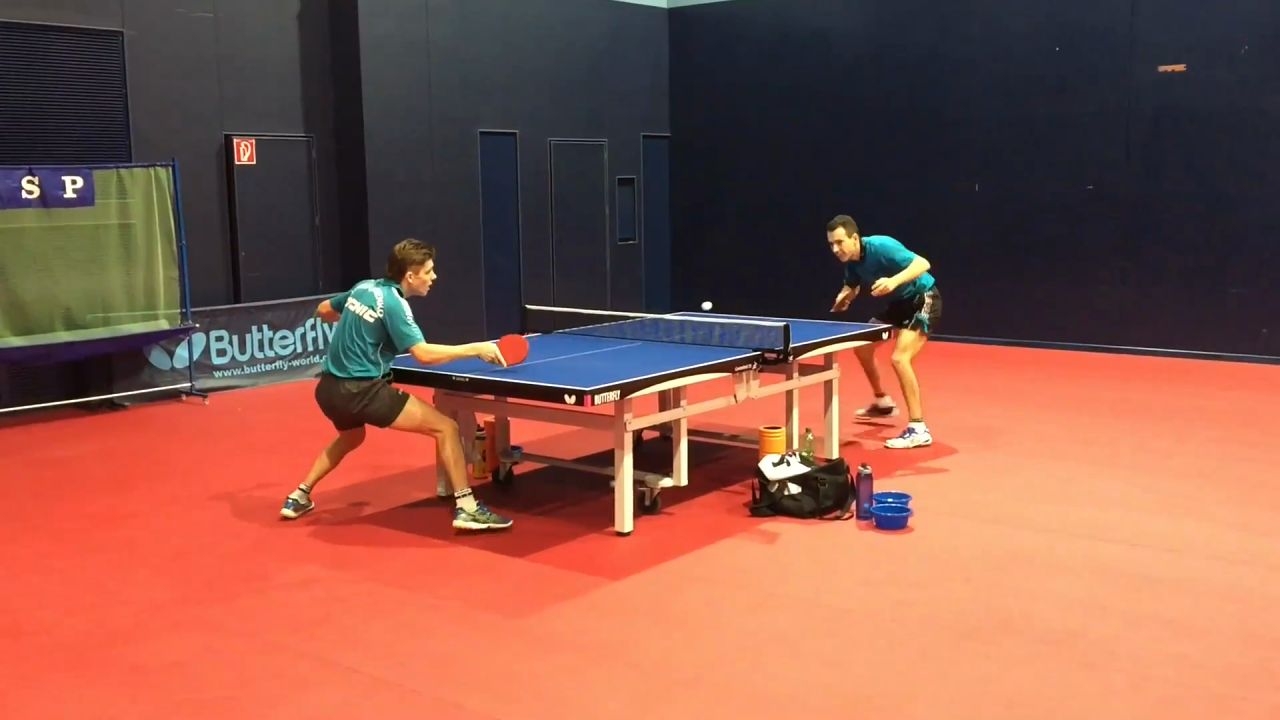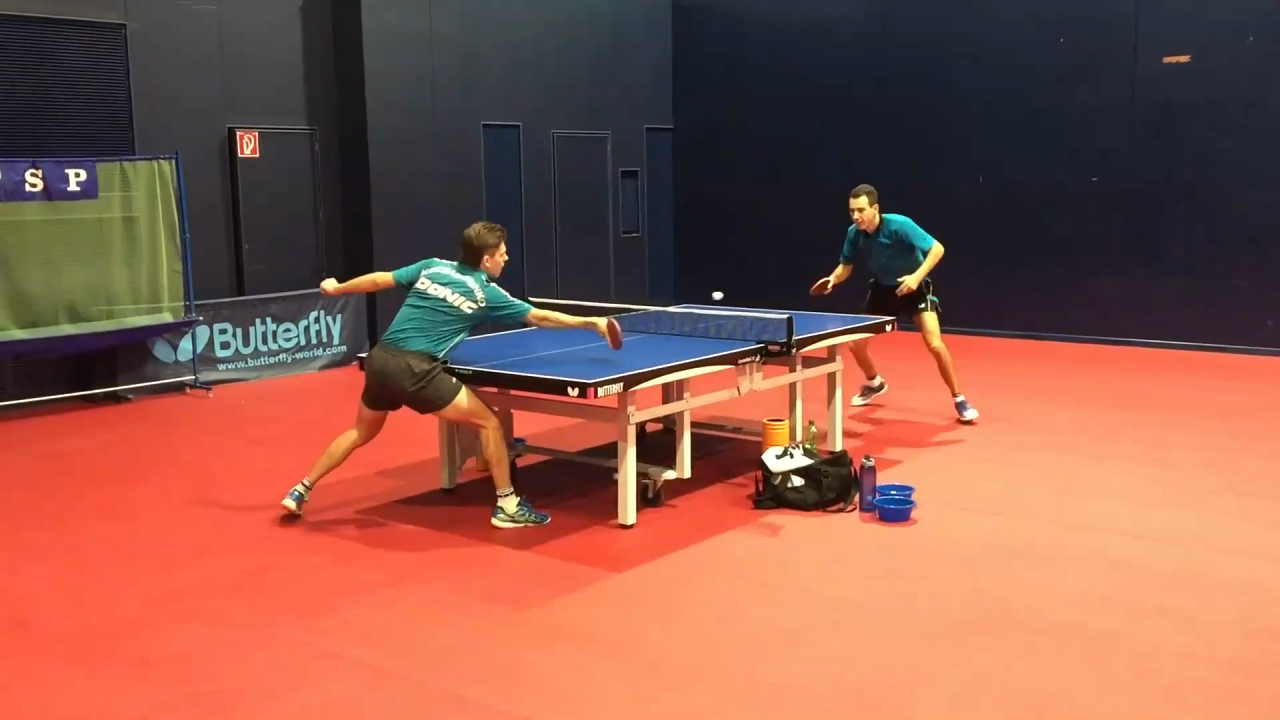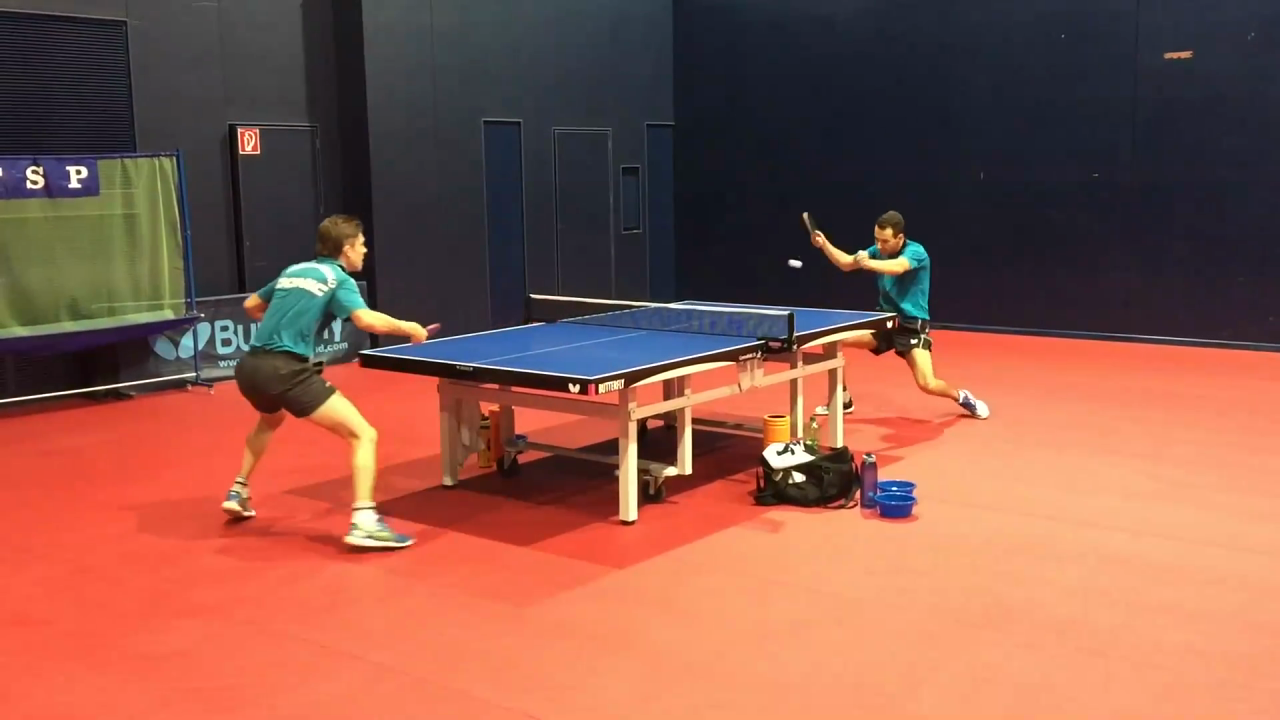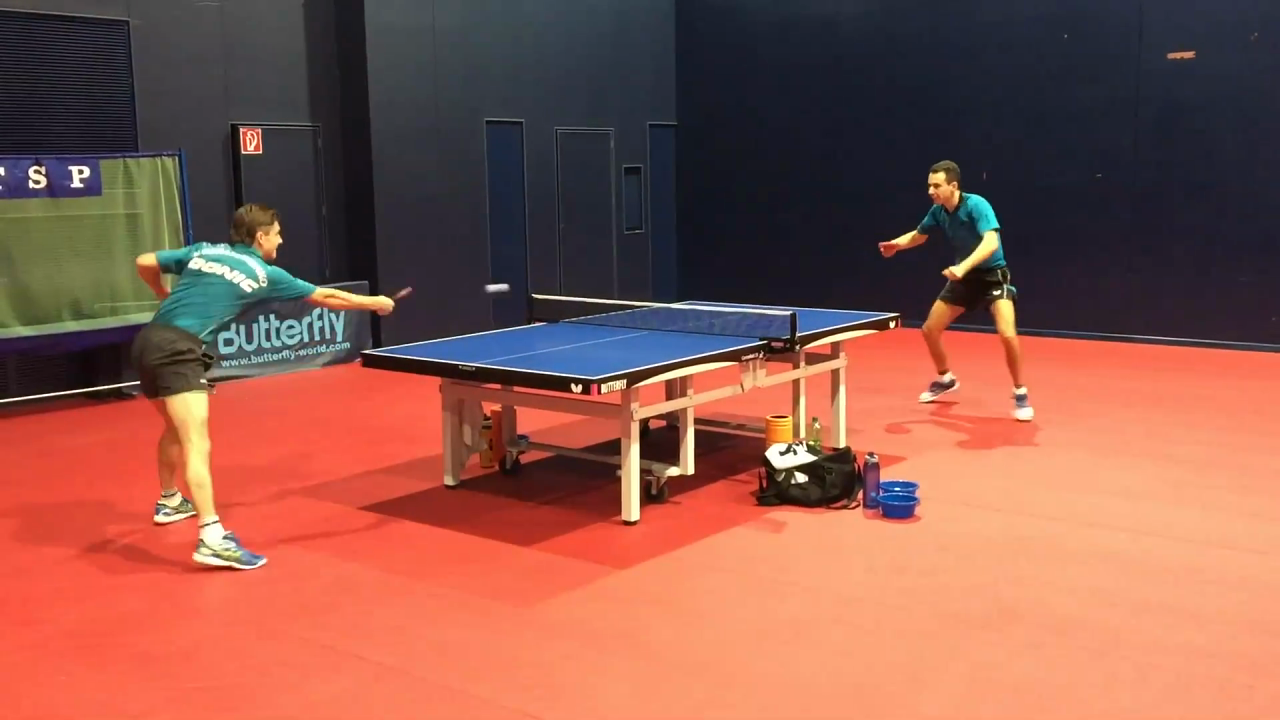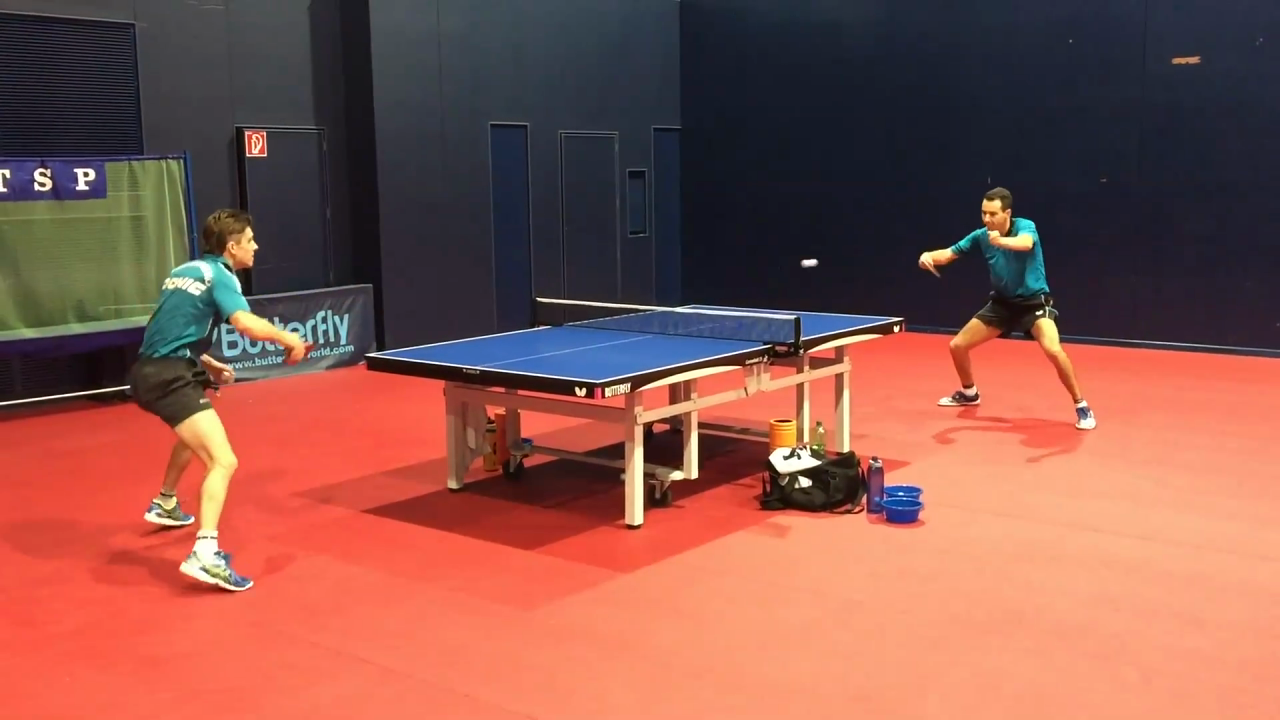
dt=0.5s
person 1, frame 1
left shoulder: (363, 287)
right shoulder: (394, 304)
left elbow: (324, 309)
right elbow: (424, 354)
right wrist: (476, 349)
left hip: (329, 389)
right hip: (362, 391)
left knee: (350, 438)
right knee: (446, 428)
left ankle: (298, 497)
right ankle: (466, 507)
person 1, frame 2
left shoulder: (431, 267)
right shoulder: (488, 295)
left elbow: (378, 280)
right elbow: (540, 318)
left wrist: (338, 288)
right wrist: (592, 323)
left hip: (381, 360)
right hip: (417, 369)
left knee: (362, 433)
right knee: (488, 423)
left ankle: (301, 491)
right ankle: (508, 505)
person 1, frame 3
left shoulder: (293, 271)
right shoulder: (338, 280)
left elbow: (251, 305)
right elbow: (368, 320)
right wrist: (408, 328)
left hip: (250, 367)
right hip: (287, 371)
left knee: (269, 421)
right knee: (363, 435)
left ankle: (238, 493)
right ankle: (364, 521)
person 1, frame 4
left shoulder: (201, 251)
right shoulder: (265, 275)
left elbow: (145, 263)
right elbow: (323, 296)
left wrist: (163, 295)
right wrist: (374, 303)
left hip: (148, 341)
right hip: (176, 351)
left knee: (176, 429)
right knee: (197, 446)
left ankle: (168, 501)
right ankle: (212, 537)
person 1, frame 5
left shoulder: (184, 271)
right shoulder: (219, 276)
right elbow: (246, 323)
left wrist: (207, 363)
right wrist: (289, 338)
left hip: (146, 372)
right hip: (169, 378)
left knee: (192, 435)
right knee: (223, 462)
left ankle: (164, 504)
right ankle: (205, 554)
person 2, frame 1
left shoulder: (880, 246)
right shoulder: (851, 259)
left elbow: (922, 264)
right elbow: (851, 287)
left wrist: (894, 280)
right wrist: (845, 296)
left hip: (923, 300)
right hip: (901, 303)
left knee: (898, 358)
right knee: (862, 348)
left ankle: (917, 428)
right ankle: (883, 403)
person 2, frame 2
left shoulder: (899, 225)
right shoulder: (854, 234)
left elbow: (937, 249)
right elbow: (845, 267)
left wrist: (916, 277)
right wrist: (831, 281)
left hip: (913, 291)
right hip: (881, 290)
left knee: (935, 345)
right knee: (856, 344)
left ankle: (959, 400)
right ankle: (875, 384)
person 2, frame 3
left shoulder: (915, 251)
right shoulder: (878, 250)
left elbow: (897, 268)
right elbow: (848, 262)
left wrist: (867, 263)
right wrist: (825, 245)
left hip: (911, 326)
left knee: (927, 384)
left ankle: (962, 398)
right ankle: (843, 400)
person 2, frame 4
left shoulder: (977, 206)
right shoulder: (938, 211)
left elbow: (992, 242)
right elbow: (919, 236)
left wrist: (964, 266)
right wrist: (896, 244)
left hip: (991, 275)
right hip: (959, 279)
left knee: (1007, 336)
right knee: (930, 331)
left ankle: (1020, 394)
right ankle: (946, 380)
person 2, frame 5
left shoulder: (1025, 226)
right shoulder: (980, 236)
left elbow: (1026, 244)
right elbow: (949, 254)
left wrist: (1001, 241)
right wrist: (929, 256)
left hip: (1034, 301)
right hip: (1002, 303)
left knee: (1053, 350)
right knee: (957, 346)
left ankle: (1081, 406)
right ankle: (969, 393)
